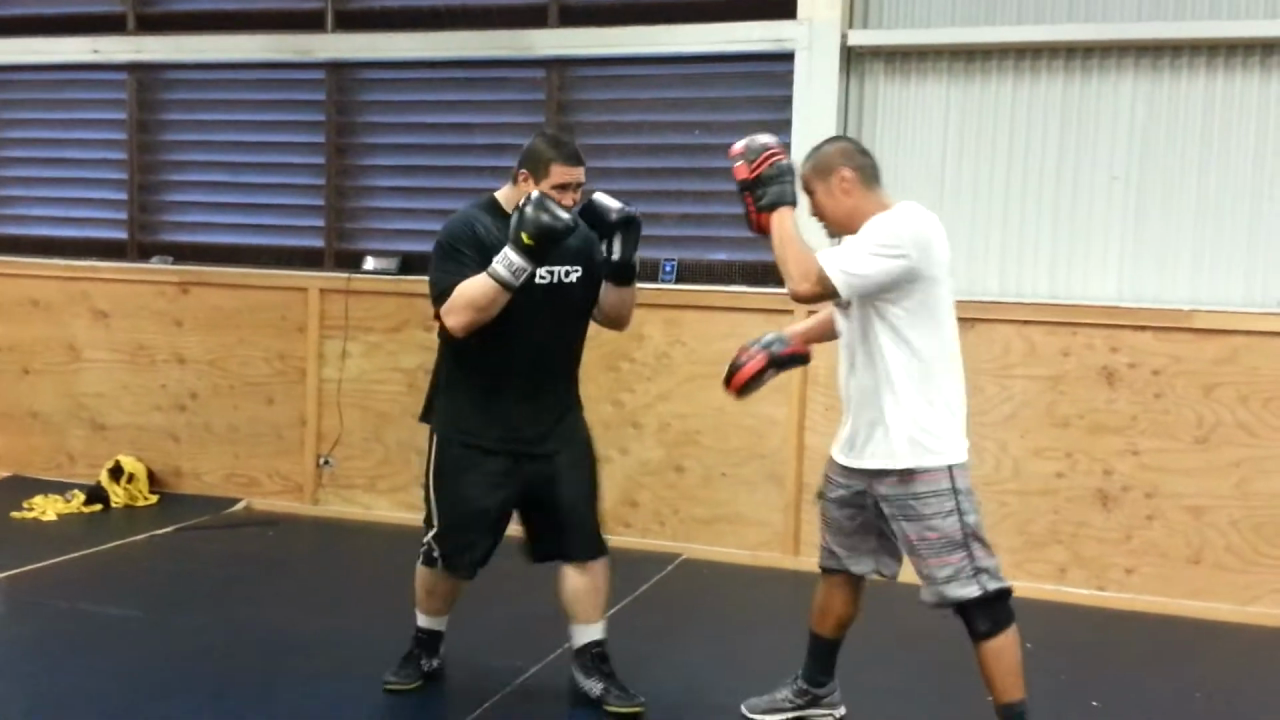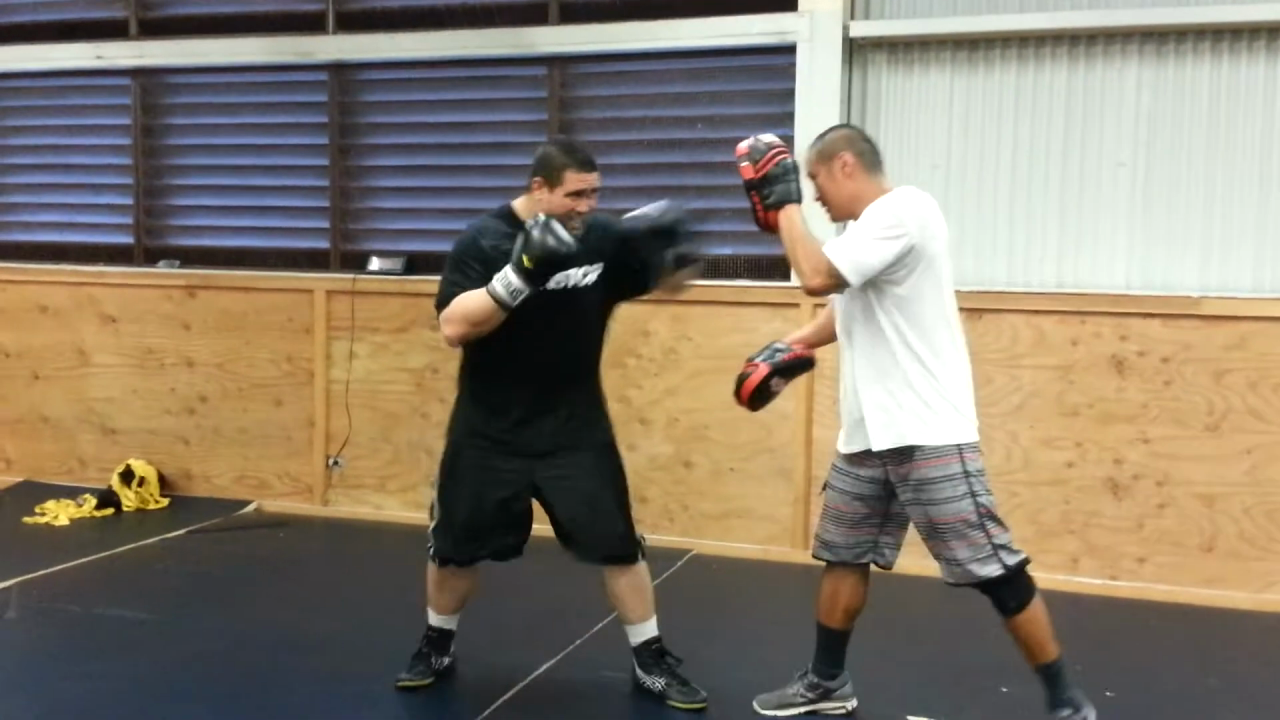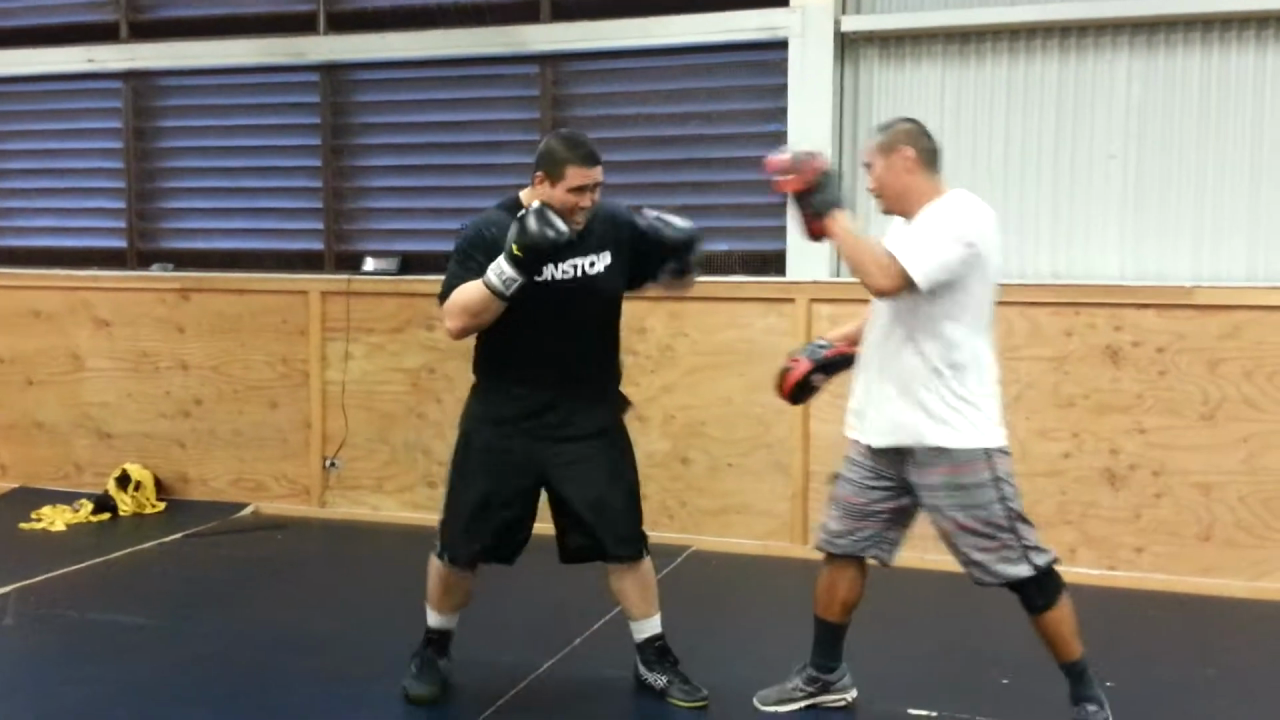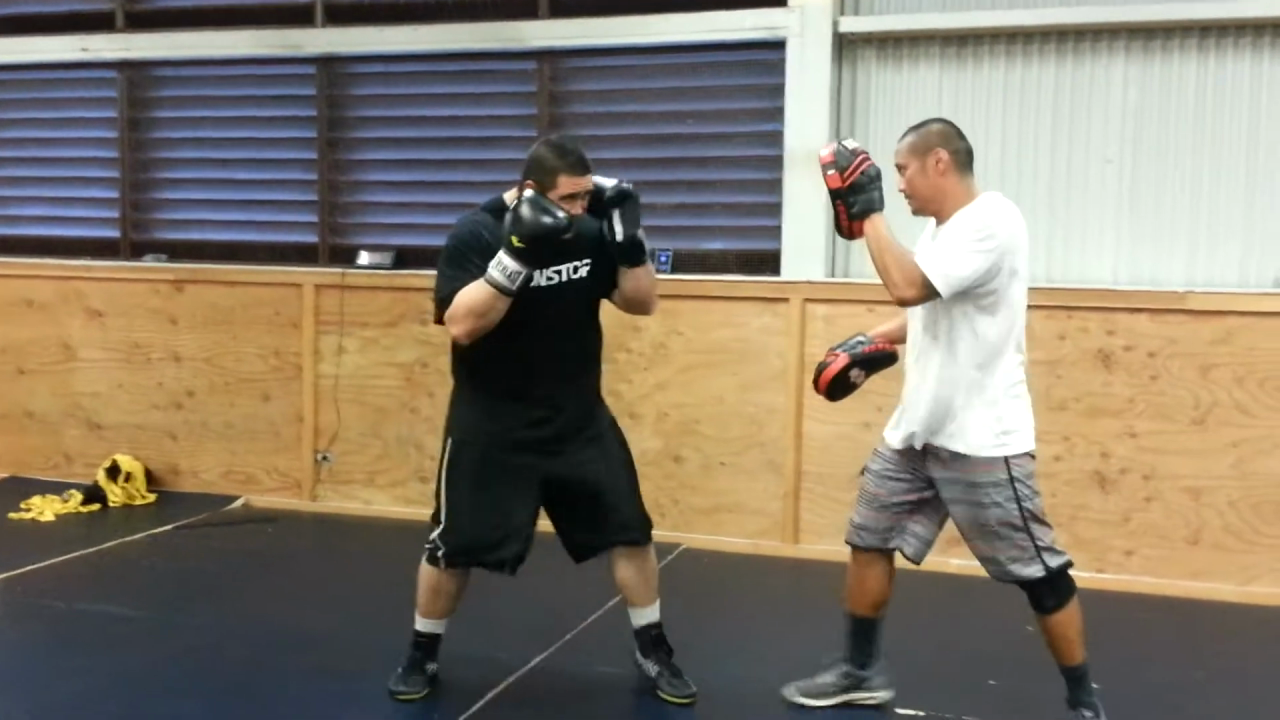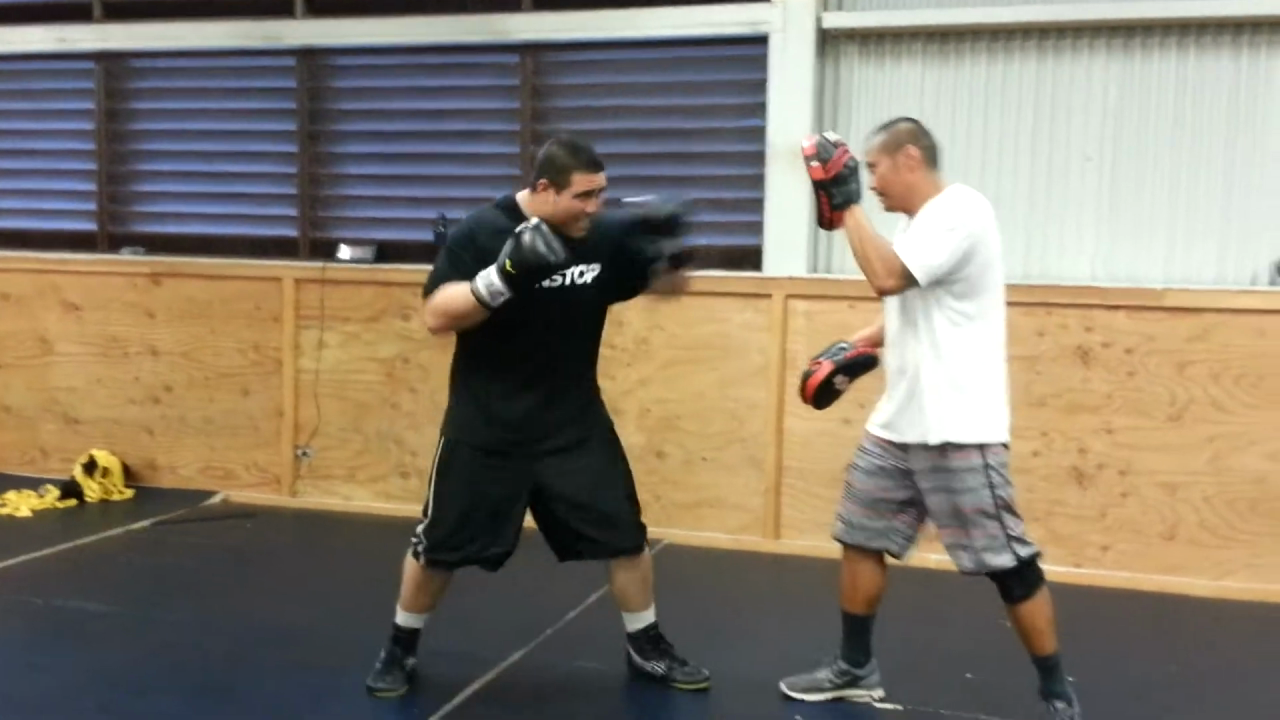
dt=0.2s
person 1, frame 1
left shoulder: (905, 230)
right shoulder: (865, 240)
left elbow: (806, 283)
left wrist: (775, 206)
right wrist: (783, 342)
left hip: (920, 453)
right hip: (861, 447)
left knee: (975, 593)
right knee: (841, 564)
person 1, frame 2
left shoulder: (906, 211)
right shoulder: (865, 227)
left elbow: (817, 276)
left wrist: (782, 203)
right wrist: (790, 347)
left hip: (931, 435)
right hip: (868, 434)
left knee: (993, 570)
right knee: (840, 552)
person 1, frame 3
left shoulder: (963, 218)
right shoulder: (906, 227)
left elbow: (886, 281)
left wrist: (830, 209)
right wrist: (832, 344)
left hip: (955, 438)
right hip: (881, 432)
left knee: (1025, 572)
right knee: (842, 549)
person 1, frame 4
left shoulder: (990, 223)
right shoulder: (943, 228)
left elbow: (905, 287)
left wrist: (866, 212)
right wrist: (871, 343)
left hip: (982, 440)
right hip: (916, 428)
left knee: (1039, 571)
right knee: (868, 540)
right ankle: (861, 670)
person 1, frame 5
left shoulder: (962, 211)
right shoulder: (919, 222)
left elbow: (887, 277)
left wrist: (848, 203)
right wrist: (854, 348)
left hip: (961, 429)
right hip: (897, 423)
left knee: (1009, 563)
right knee: (860, 538)
right ankle: (856, 668)
person 2, frame 1
left shoulder: (575, 233)
right shoulder: (466, 233)
left elbow: (617, 317)
right elbow: (460, 318)
left wrist: (620, 251)
right wrist: (522, 247)
left hip: (555, 422)
right hip: (472, 427)
left knee: (582, 543)
right knee: (449, 551)
left ankle: (592, 665)
right ankle: (425, 648)
person 2, frame 2
left shoulder: (600, 237)
right shoulder: (481, 240)
left elbow: (667, 277)
right elbow: (454, 328)
left wrist: (669, 249)
right wrist: (522, 271)
left hip: (573, 428)
right hip: (489, 430)
left knee: (616, 548)
right knee: (454, 545)
left ankle: (653, 661)
right ankle: (436, 646)
person 2, frame 3
left shoulder: (613, 223)
right shoulder: (487, 232)
left elbow: (674, 279)
right elbow: (455, 323)
left wrist: (679, 251)
right wrist: (515, 261)
left hip: (591, 422)
right hip: (503, 422)
left knee: (624, 543)
right knee: (460, 544)
left ankle: (654, 659)
right ankle: (433, 650)
person 2, frame 4
left shoulder: (590, 229)
right shoulder: (474, 233)
left elbow: (641, 301)
right elbow: (461, 325)
left wrist: (626, 229)
right wrist: (515, 251)
left hip: (579, 418)
right hip: (490, 425)
left knee: (628, 530)
right knee: (453, 548)
left ankle: (652, 648)
right ankle: (422, 653)
person 2, frame 5
left shoulder: (604, 234)
right shoulder: (479, 231)
left elbow: (664, 277)
right elbow: (436, 317)
left wrist: (667, 237)
right wrist: (504, 274)
left hip: (570, 416)
right hip: (487, 423)
left knee: (623, 537)
right knee: (438, 546)
left ankle: (648, 647)
right ankle: (401, 646)
